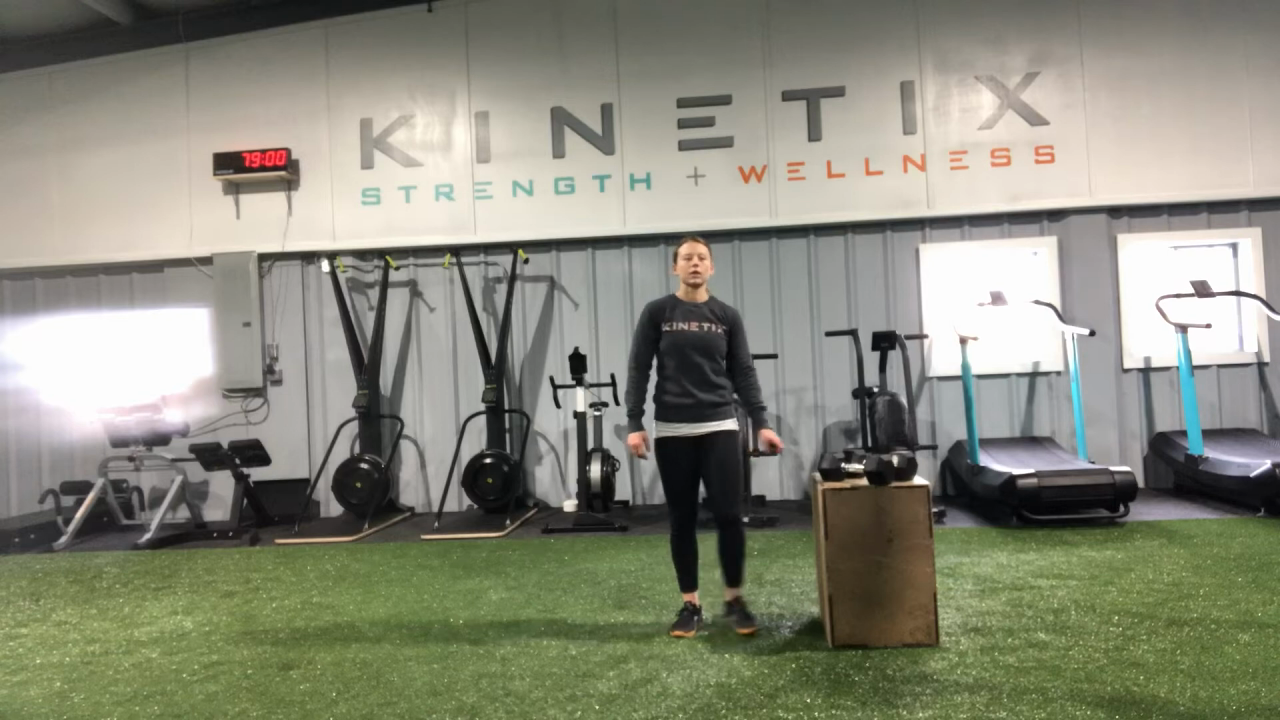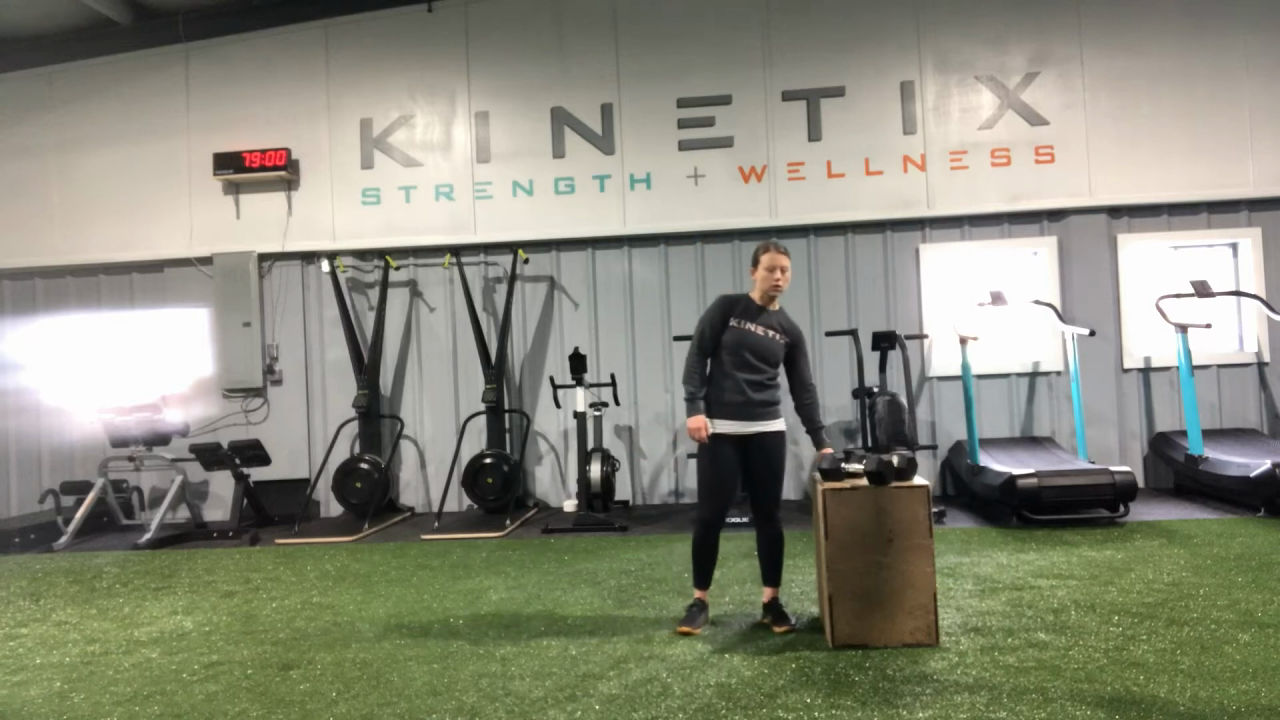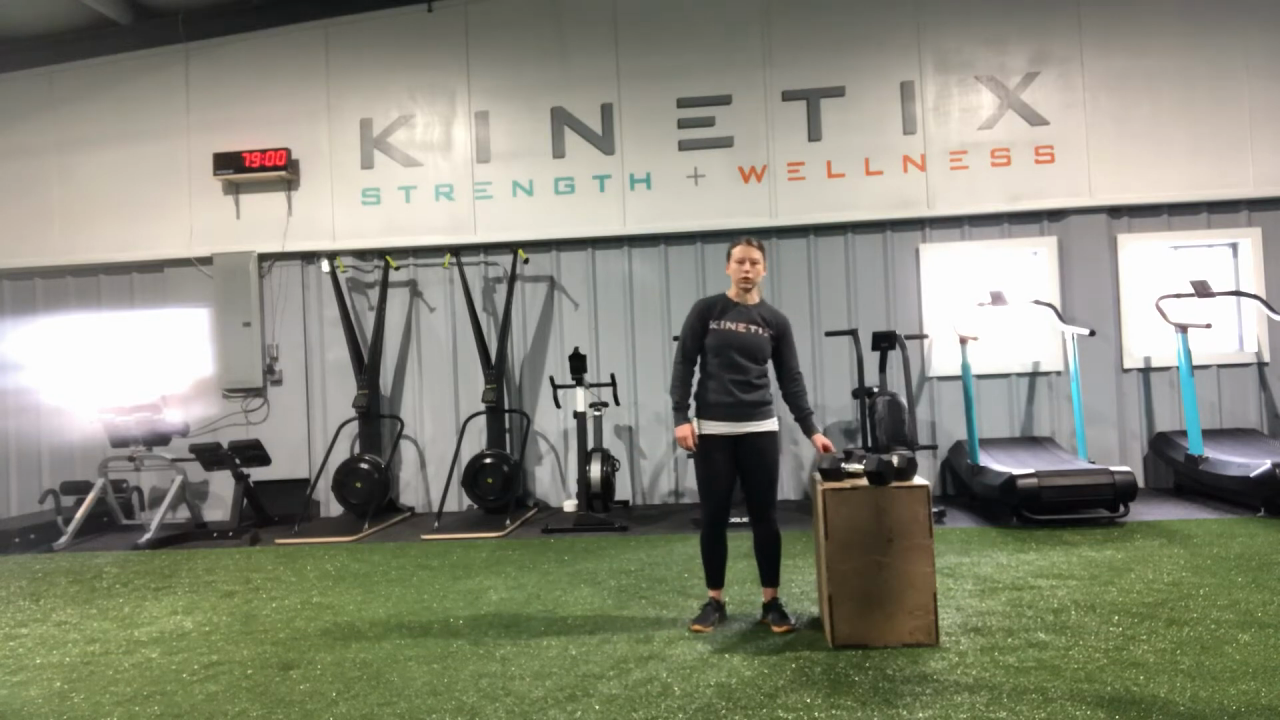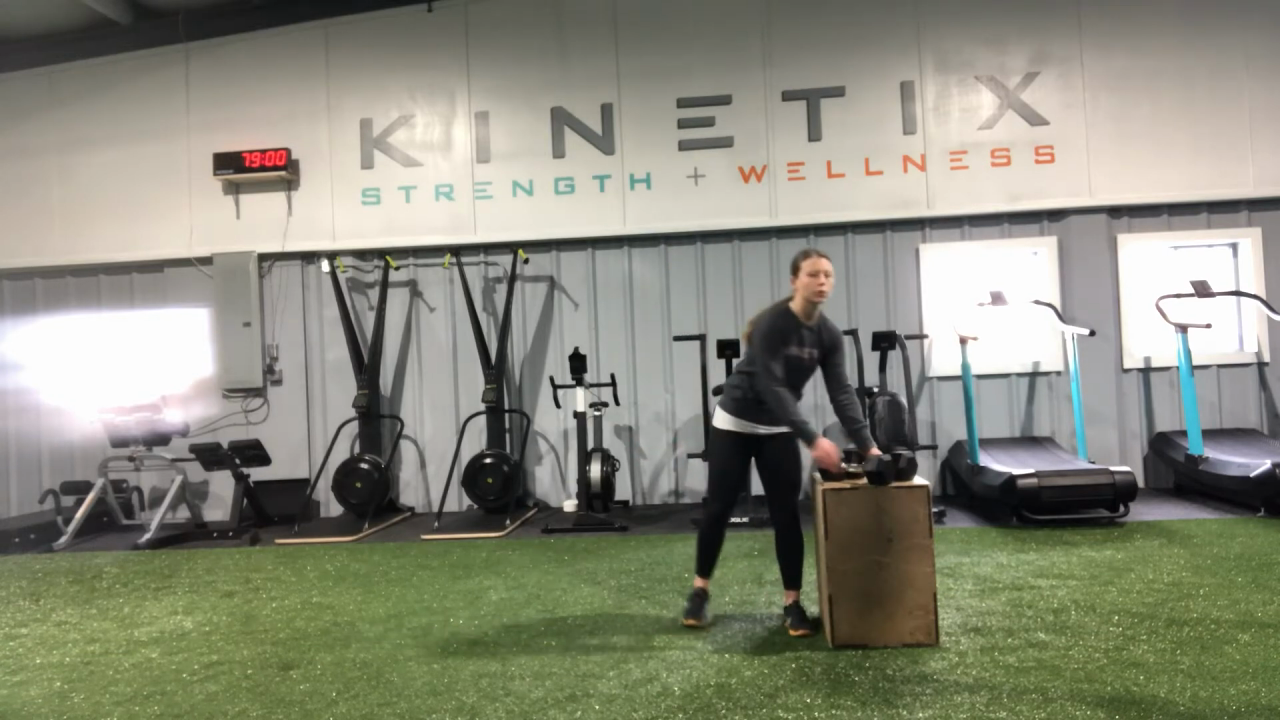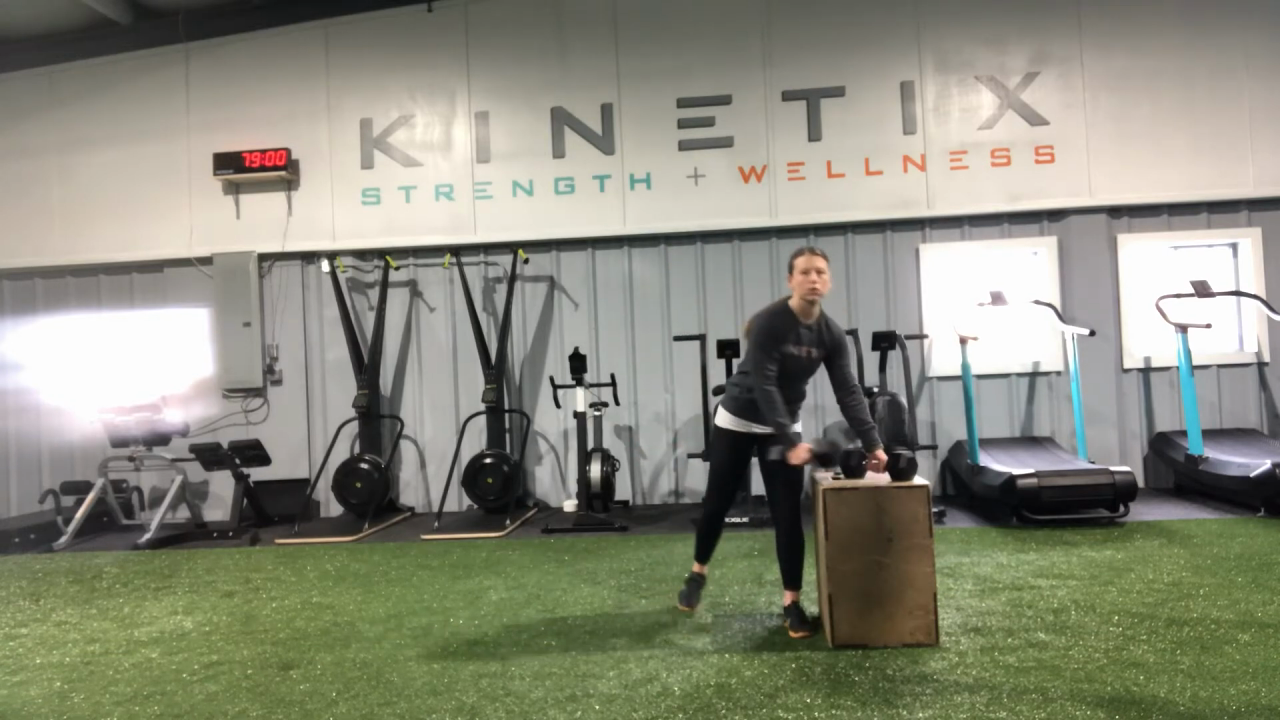
dt=0.7s
person 1, frame 1
left shoulder: (727, 316)
right shoulder: (656, 312)
left elbow: (742, 373)
right elbow: (638, 370)
left wrist: (761, 423)
right wrist: (635, 424)
left hip: (720, 425)
right hip: (673, 430)
left knee: (729, 514)
right knee: (682, 519)
left ankle: (734, 599)
right ankle: (690, 605)
person 1, frame 2
left shoulder: (790, 330)
right shoulder: (726, 308)
left elbow: (803, 388)
right elbow: (697, 357)
left wrist: (821, 442)
right wrist: (694, 408)
left hip: (767, 429)
right hip: (720, 427)
left knee: (768, 516)
right knee: (710, 515)
left ankle: (771, 601)
right ankle: (699, 600)
person 1, frame 3
left shoulder: (775, 321)
right shoulder: (705, 310)
left elbow: (791, 379)
right elbow: (684, 365)
left wrist: (811, 429)
right wrist: (681, 416)
left hip: (760, 427)
right hip: (712, 428)
left knee: (764, 516)
right knee: (713, 516)
left ankle: (771, 602)
right ankle: (715, 601)
person 1, frame 4
left shoulder: (828, 333)
right shoulder: (772, 323)
left elbow: (841, 390)
right elbow: (771, 387)
left wrist: (866, 442)
right wrist: (812, 440)
left hip: (779, 430)
right hip: (736, 421)
left knee: (787, 514)
right knee: (719, 507)
left ankle: (792, 602)
right ankle: (701, 588)
person 1, frame 5
left shoulder: (830, 334)
right shoulder: (767, 322)
left elbow: (847, 390)
right elbow: (761, 384)
left wrist: (873, 444)
right wrist: (788, 442)
left hip: (785, 426)
right hip: (738, 421)
left knee: (788, 514)
right knee: (717, 502)
left ankle: (792, 603)
right ankle: (698, 572)
